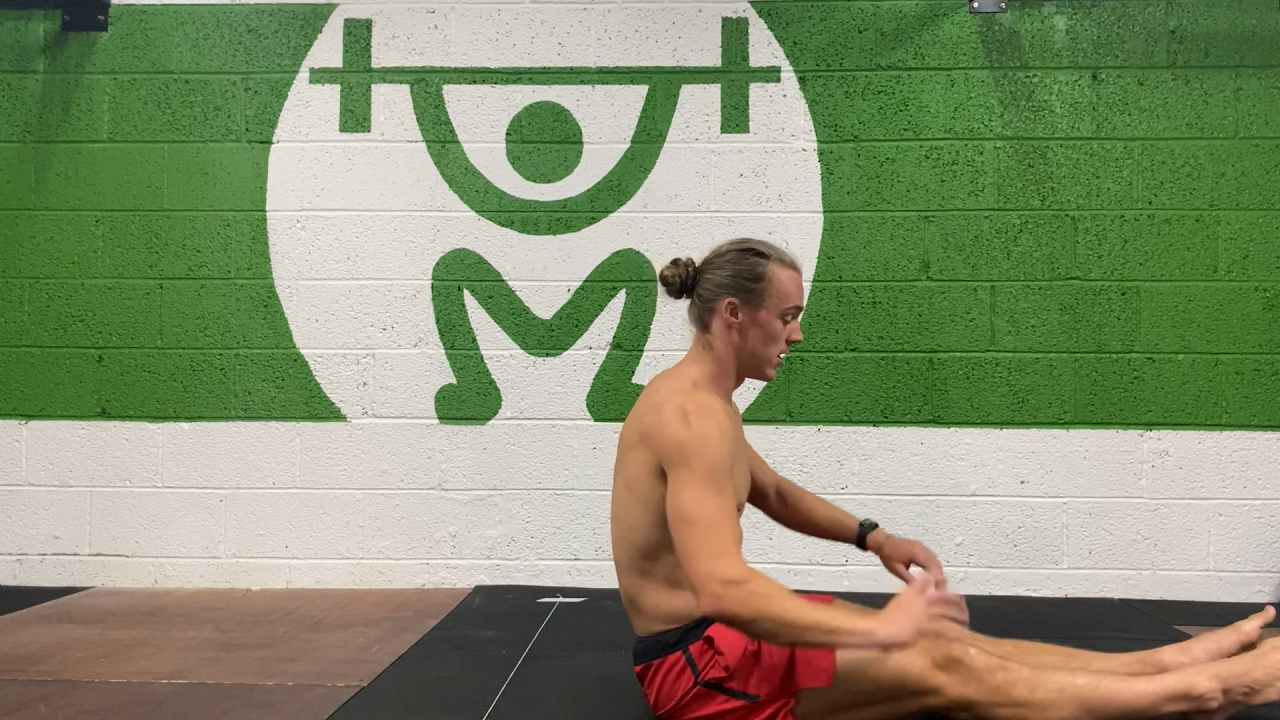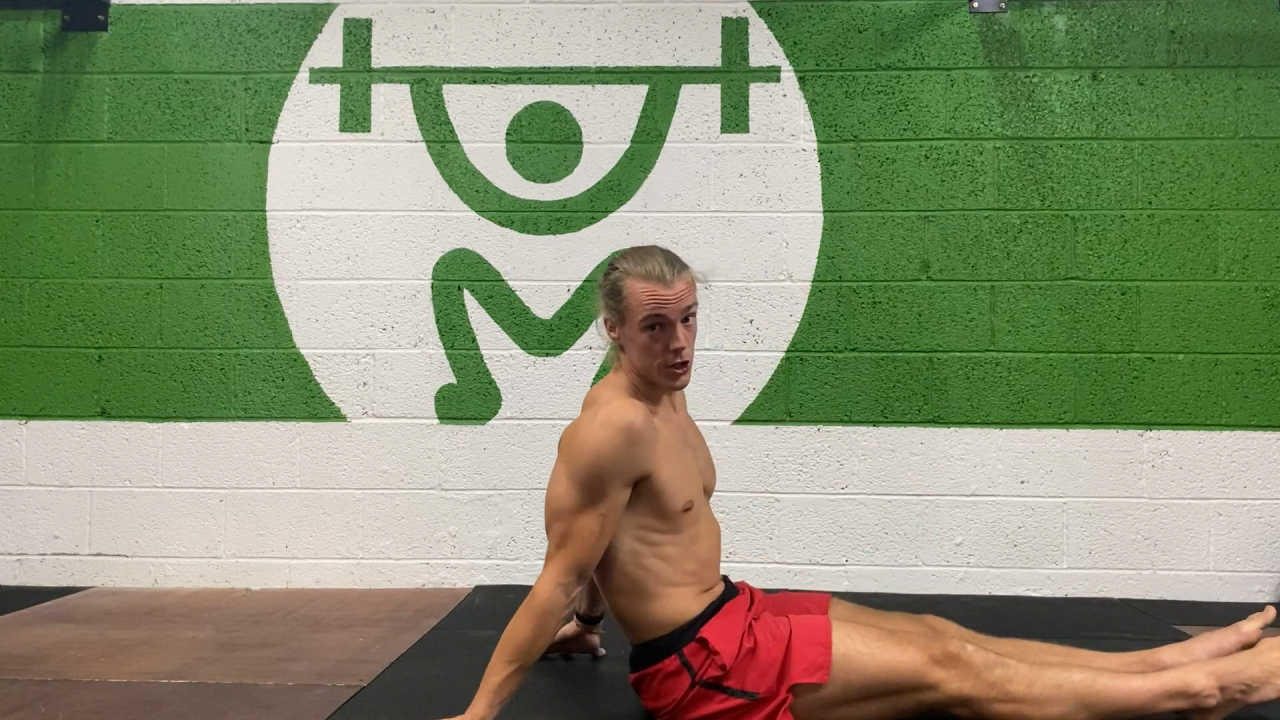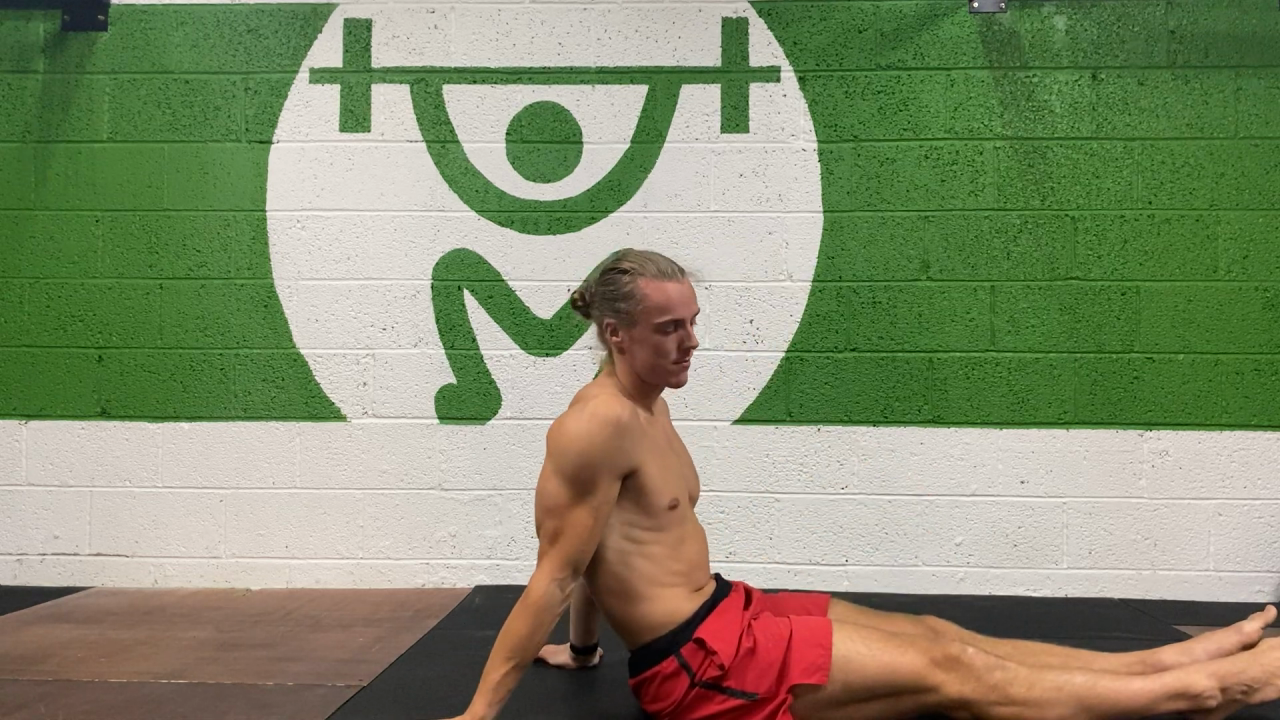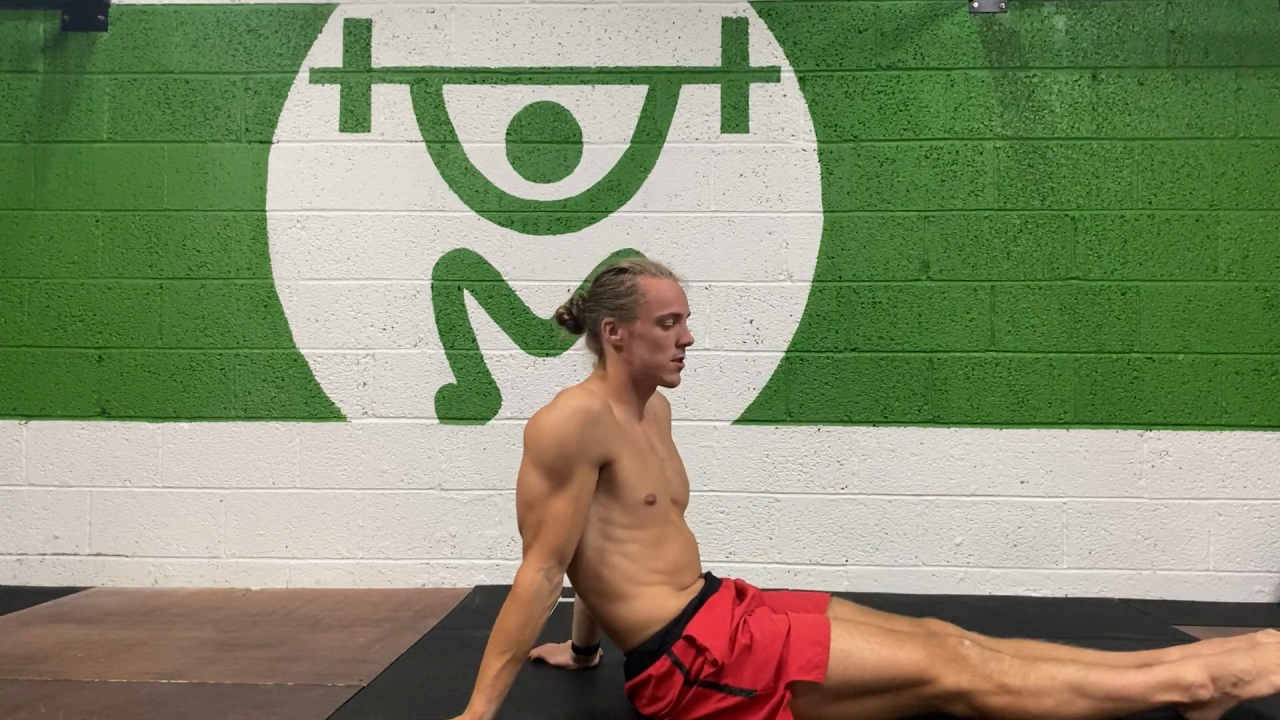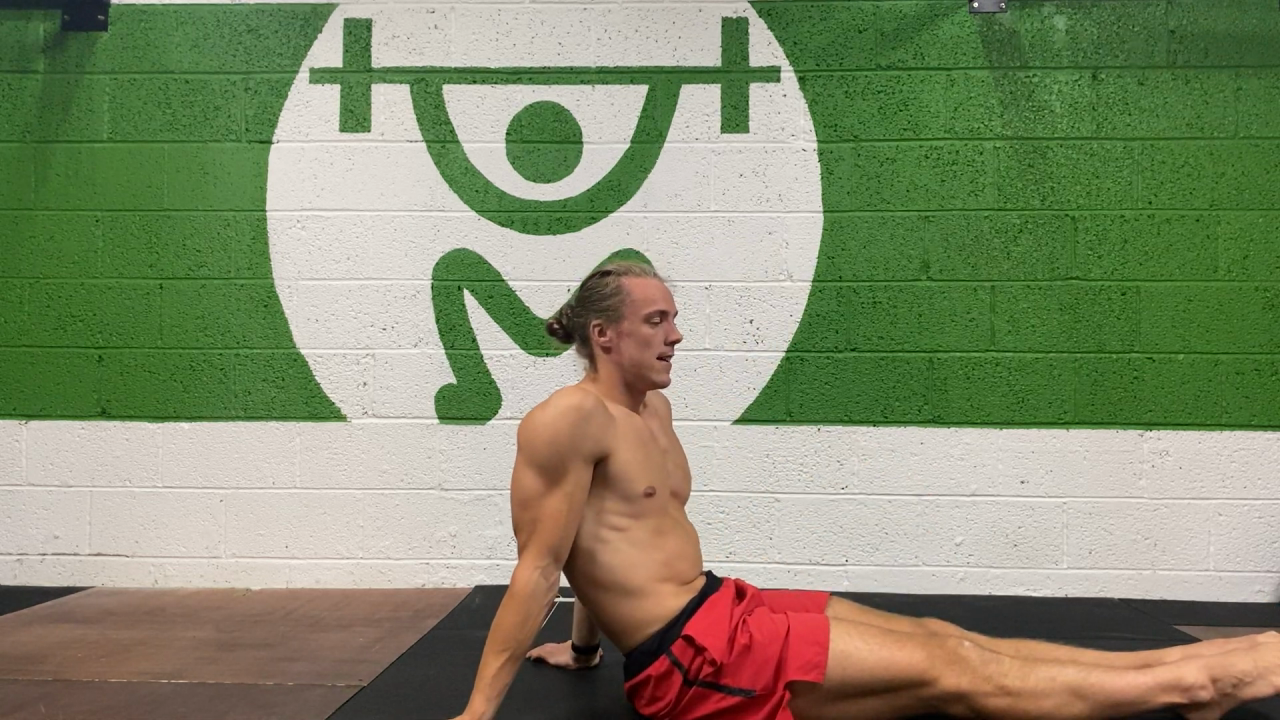
dt=1s
person 1, frame 1
left shoulder: (695, 399)
right shoulder: (694, 415)
left elbow: (773, 491)
right elbow: (724, 588)
left wrist: (872, 536)
right wrist: (879, 629)
left hip: (713, 634)
right hip: (699, 661)
left knee: (941, 639)
left ankle: (1169, 662)
person 1, frame 2
left shoulder: (662, 396)
right shoulder: (614, 425)
right elbow: (559, 580)
left wrist: (590, 622)
left hip: (729, 616)
left knee: (935, 635)
person 1, frame 3
left shoulder: (647, 400)
right shoulder: (597, 425)
left elbow: (600, 550)
right elbow: (554, 576)
left wrist: (584, 647)
left hip: (727, 616)
left knee: (936, 637)
person 1, frame 4
left shoulder: (650, 408)
right shoulder: (573, 420)
right elbow: (541, 571)
left wrist: (584, 644)
left hip: (724, 612)
left knee: (937, 638)
person 1, frame 5
left shoulder: (651, 408)
right shoulder: (569, 419)
right elbow: (538, 568)
left wrist: (584, 644)
left hip: (724, 610)
left knee: (936, 638)
